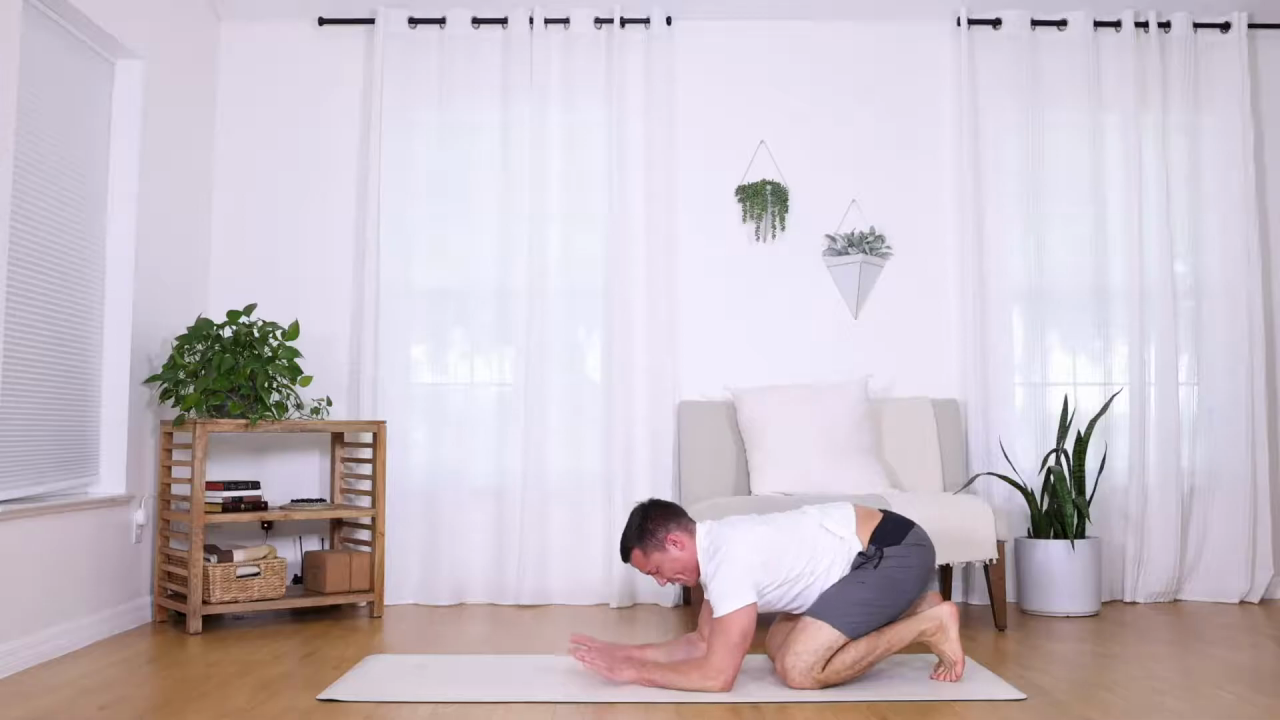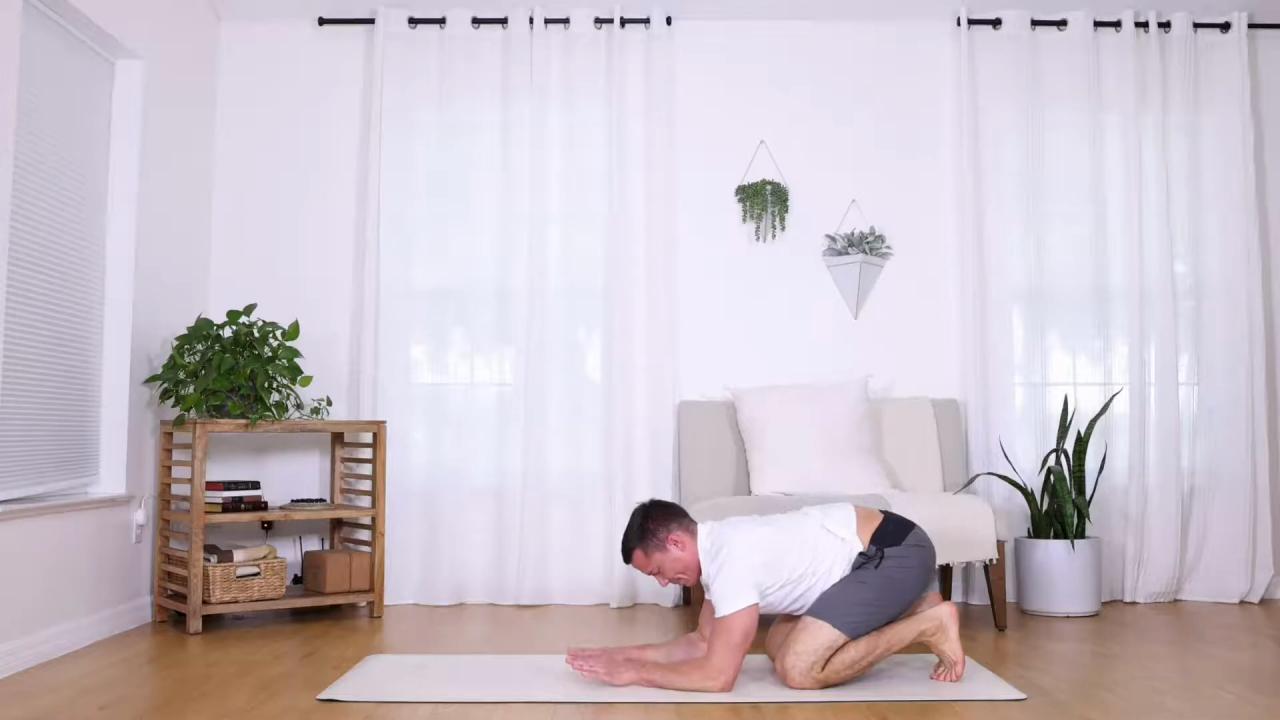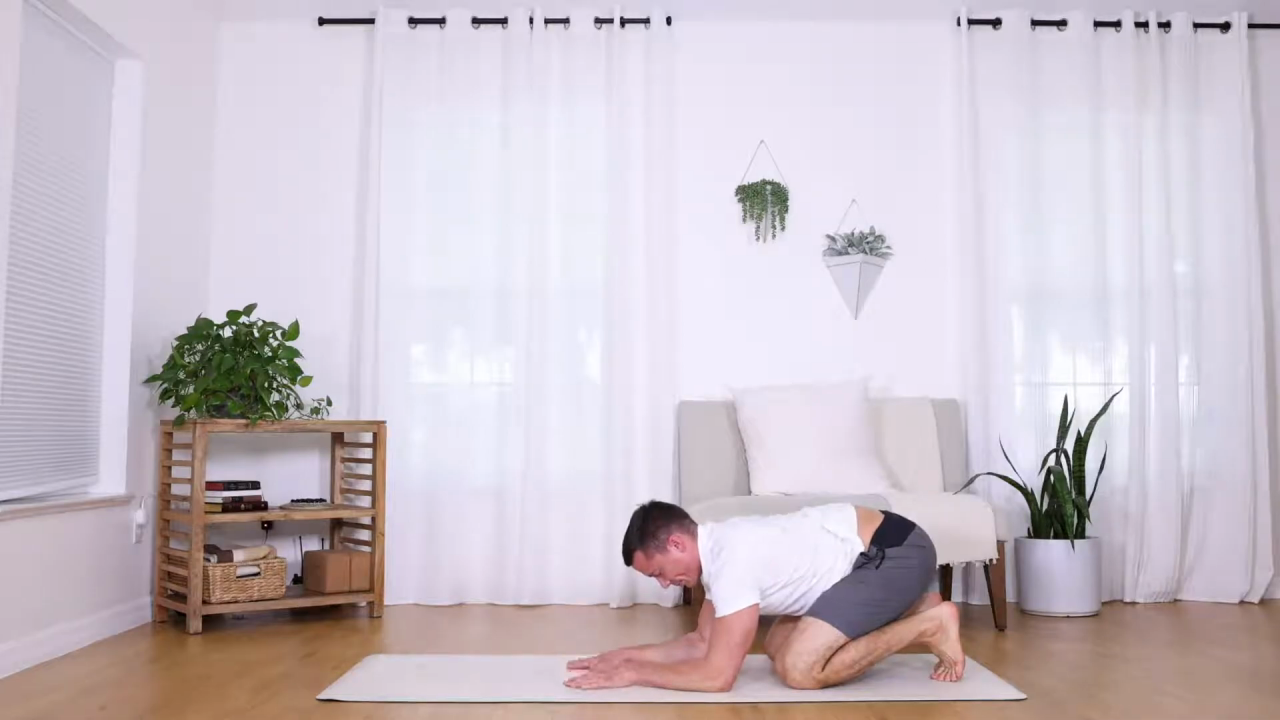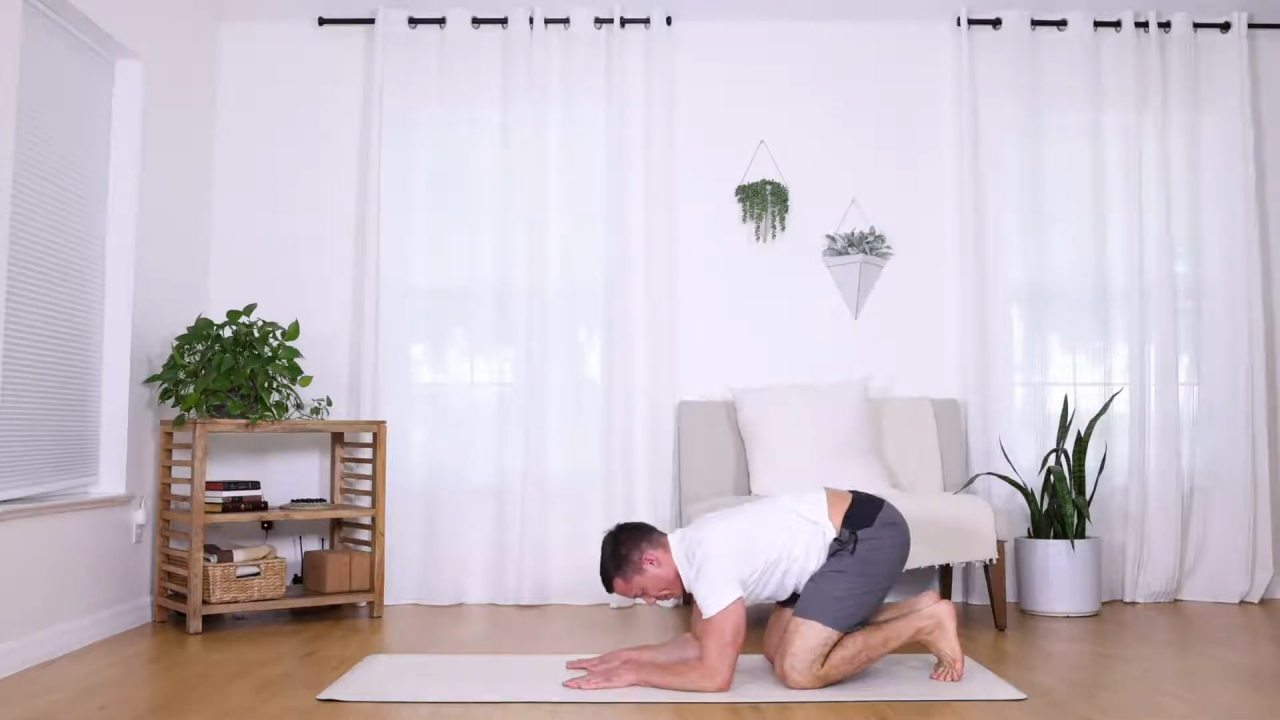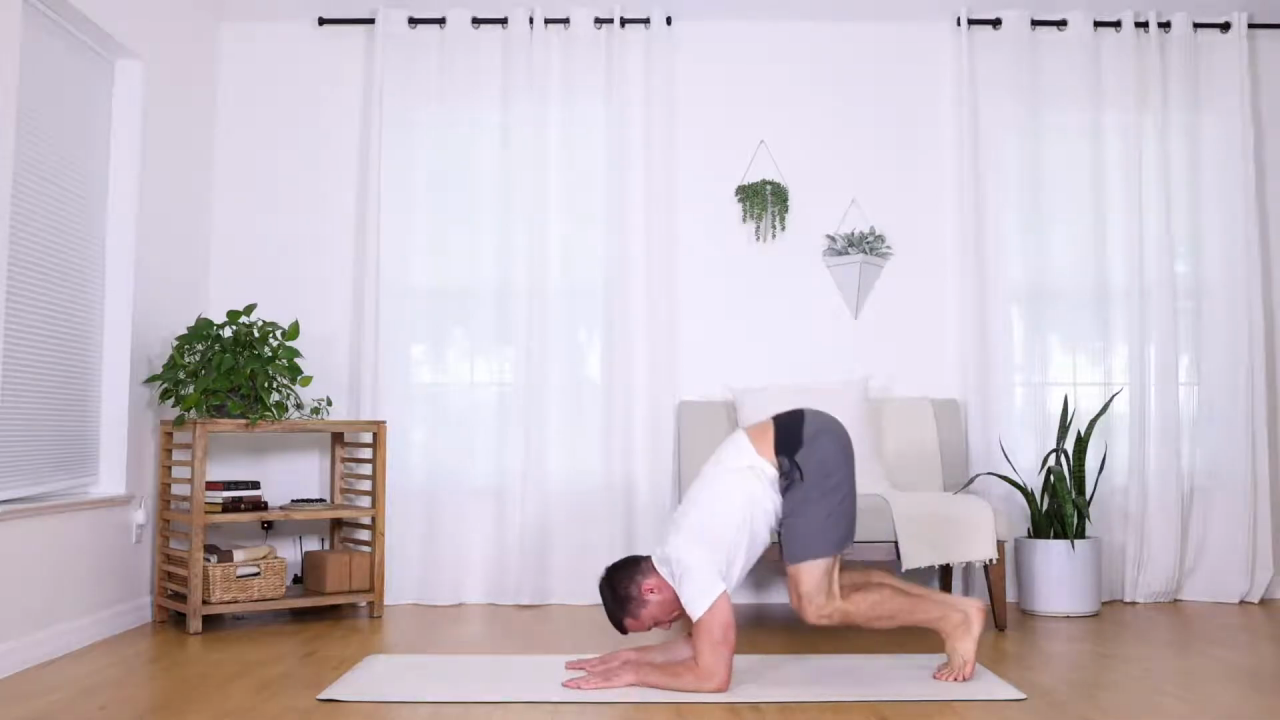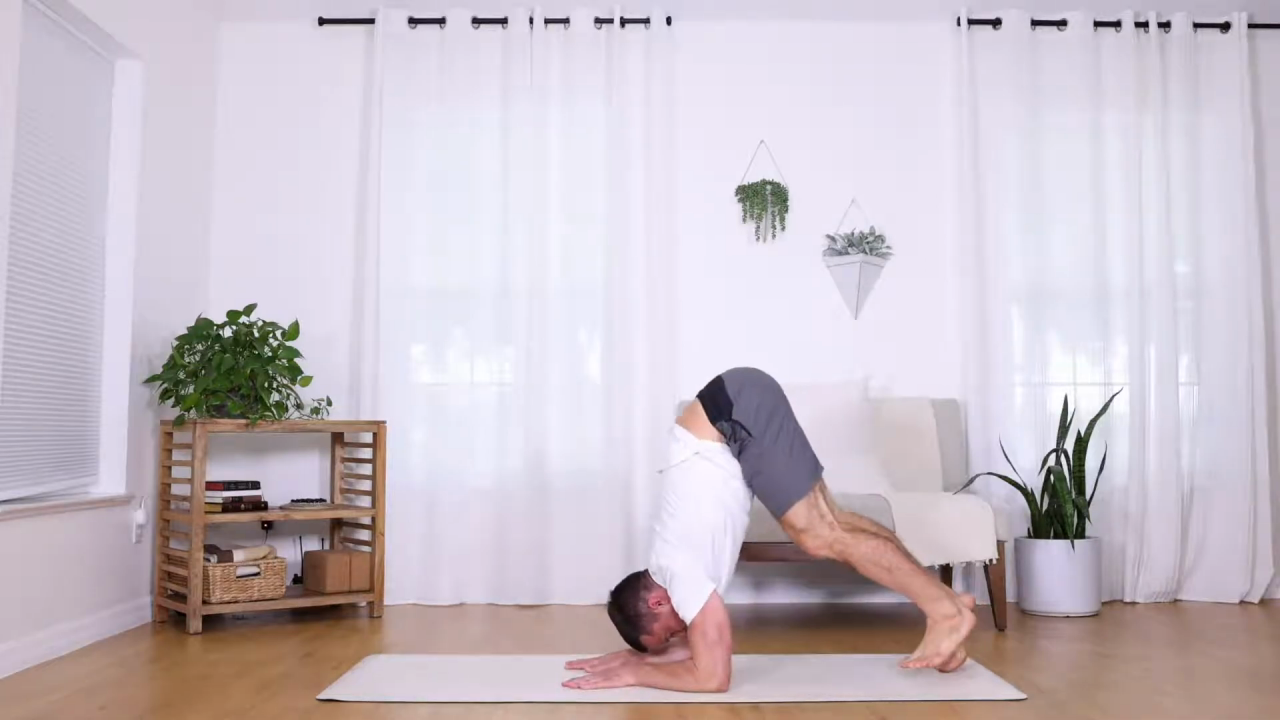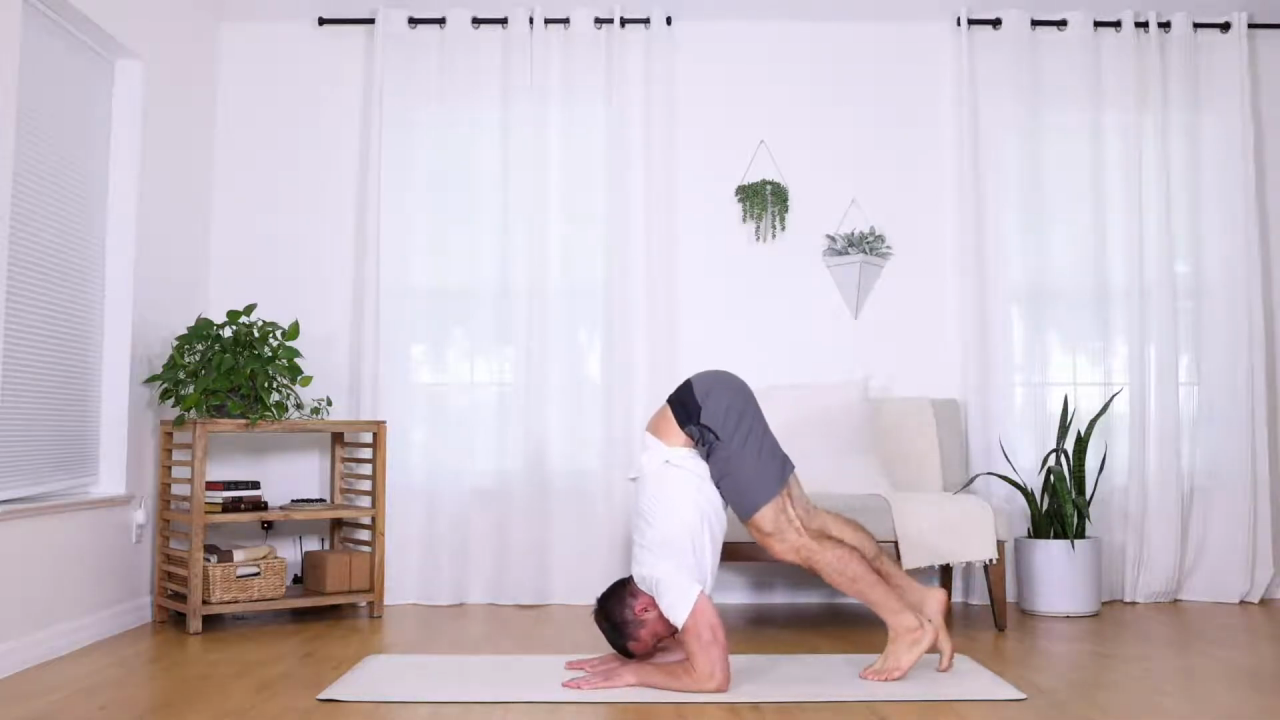
dt=0.7s
person 1, frame 1
left shoulder: (728, 559)
right shoulder: (716, 545)
left elbow: (717, 675)
right elbow: (702, 642)
left wrist: (634, 672)
right wrist: (628, 652)
left hip: (895, 552)
right hip: (873, 550)
left knee: (799, 669)
right knee: (778, 647)
left ankle: (929, 625)
right ankle: (913, 607)
person 1, frame 2
left shoulder: (731, 560)
right shoulder: (716, 545)
left elbow: (718, 675)
right elbow: (703, 642)
left wrist: (634, 673)
right wrist: (625, 654)
left hip: (896, 552)
right hip: (873, 550)
left knee: (798, 669)
right knee: (779, 647)
left ankle: (929, 624)
right ankle: (912, 607)
person 1, frame 3
left shoulder: (731, 560)
right shoulder: (717, 546)
left elbow: (717, 675)
right elbow: (703, 642)
left wrist: (633, 674)
right wrist: (623, 655)
left hip: (896, 552)
right hip: (873, 551)
left knee: (799, 668)
right knee: (778, 647)
left ankle: (929, 625)
right ankle: (910, 608)
person 1, frame 4
left shoulder: (709, 560)
right shoulder: (694, 548)
left elbow: (715, 675)
right elbow: (701, 643)
left wrist: (634, 674)
right wrist: (626, 655)
left hip: (870, 535)
right hip: (848, 534)
left knee: (798, 670)
right knee: (778, 648)
left ankle: (927, 623)
right ankle: (916, 609)
person 1, frame 5
left shoulder: (689, 567)
right shoulder: (681, 558)
left elbow: (713, 676)
right elbow: (704, 643)
left wrist: (634, 674)
right wrist: (631, 656)
left hip: (807, 450)
right hip: (803, 446)
left knee: (817, 605)
right knee: (816, 592)
left ankle: (954, 617)
right ankle: (951, 608)
person 1, frame 6
left shoulder: (680, 573)
right shoulder: (676, 567)
left elbow: (712, 677)
right elbow: (703, 641)
left wrist: (633, 673)
right wrist: (633, 657)
left hip: (737, 407)
right hip: (734, 411)
left knee: (819, 536)
right knee: (825, 525)
left ankle: (945, 611)
right ankle: (947, 601)
person 1, frame 7
left shoulder: (665, 578)
left elbow: (711, 676)
right elbow: (695, 642)
left wrist: (633, 672)
right wrist: (625, 658)
right hip: (704, 414)
left knee: (790, 541)
right knee: (805, 521)
left ankle: (908, 626)
right ankle: (919, 599)
